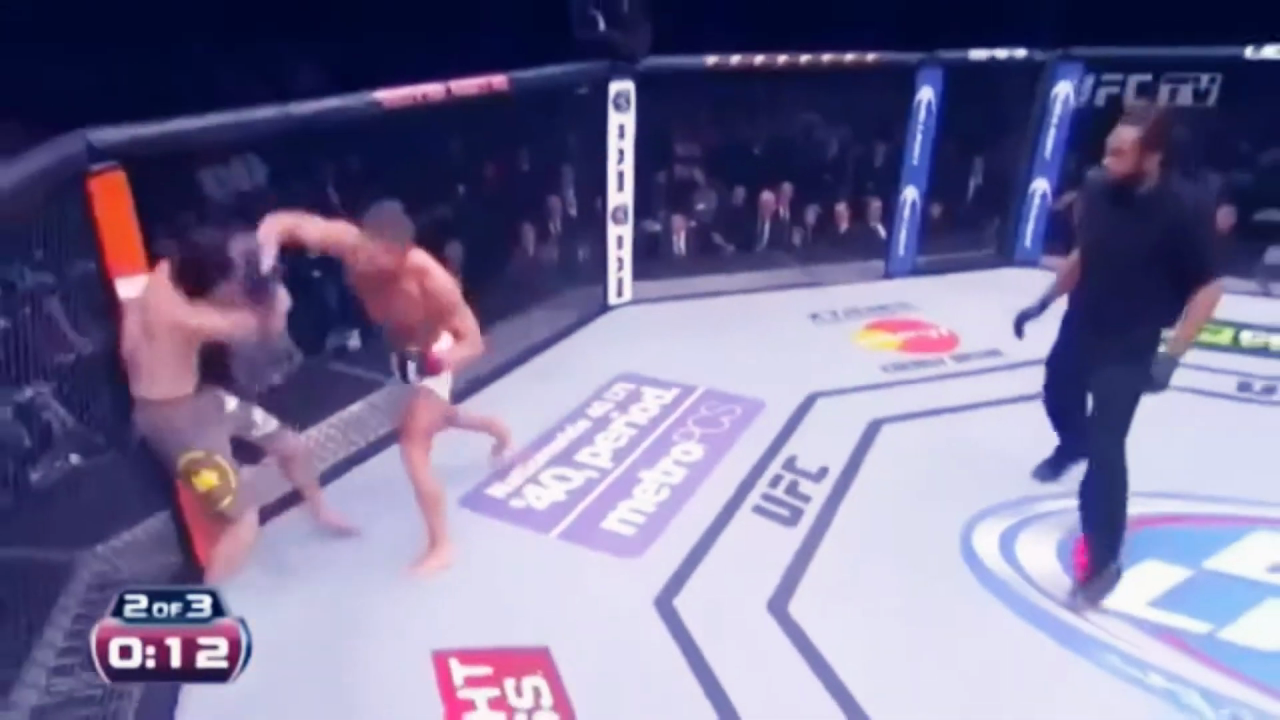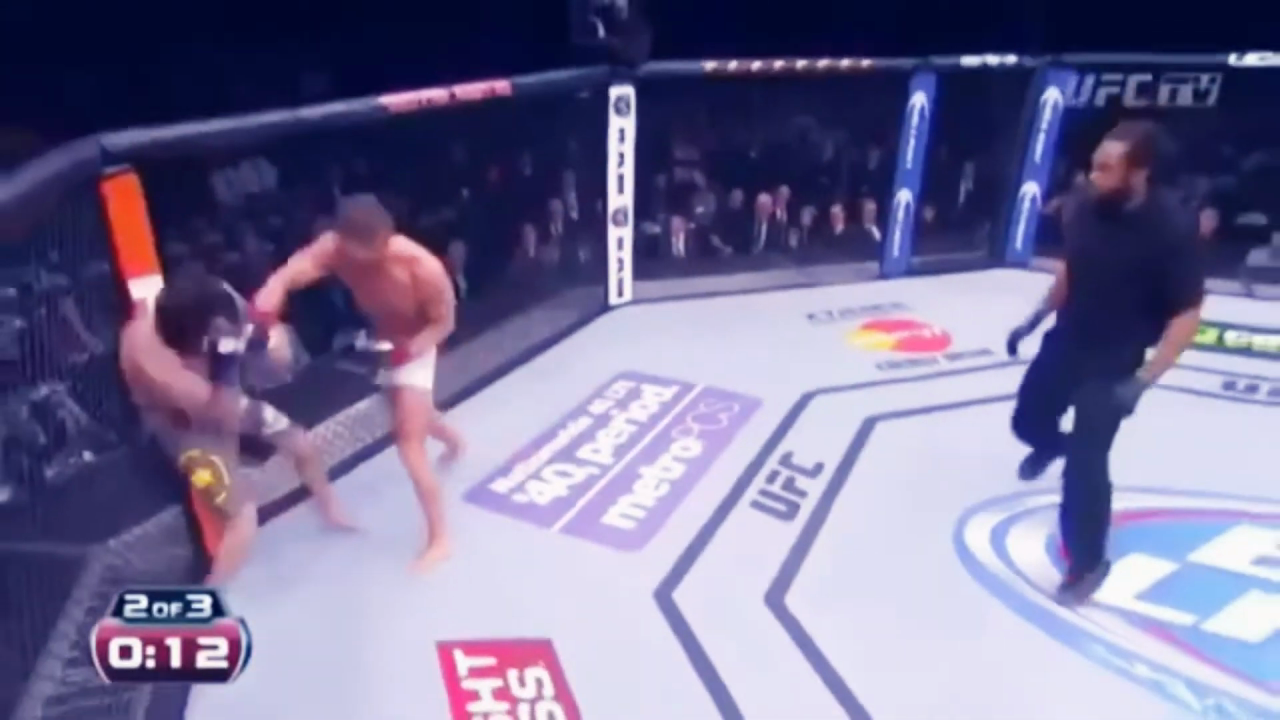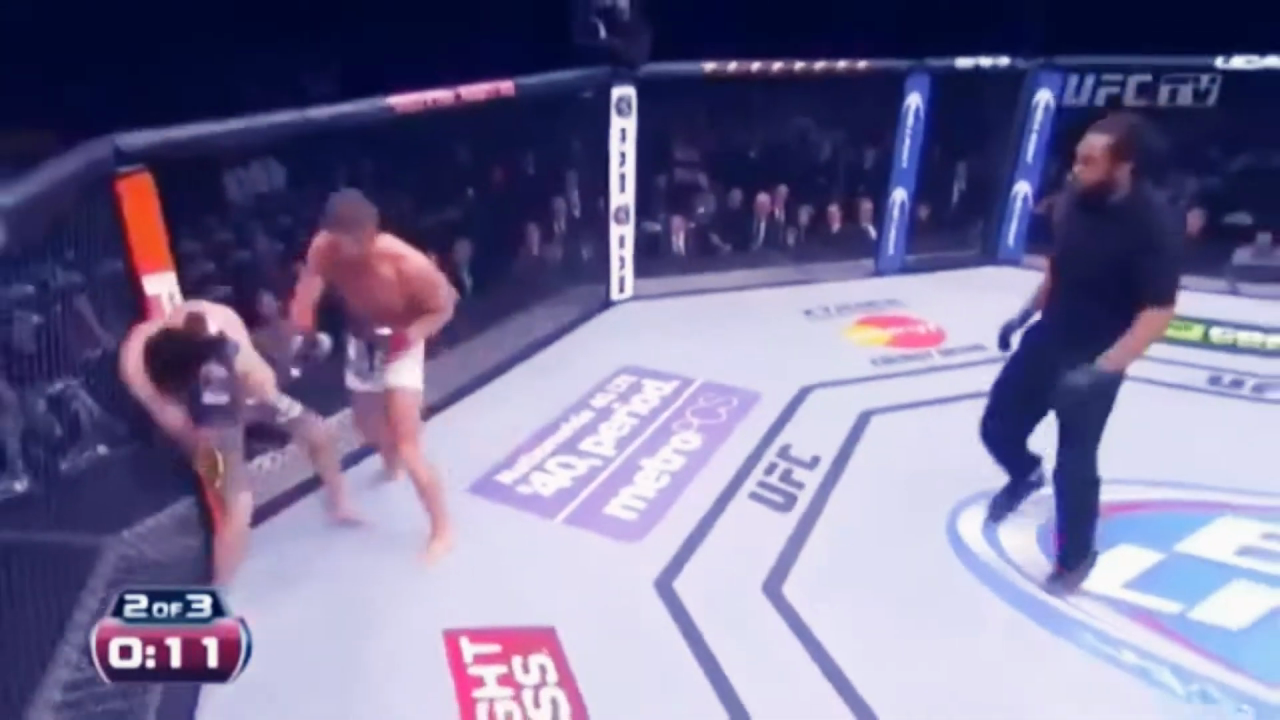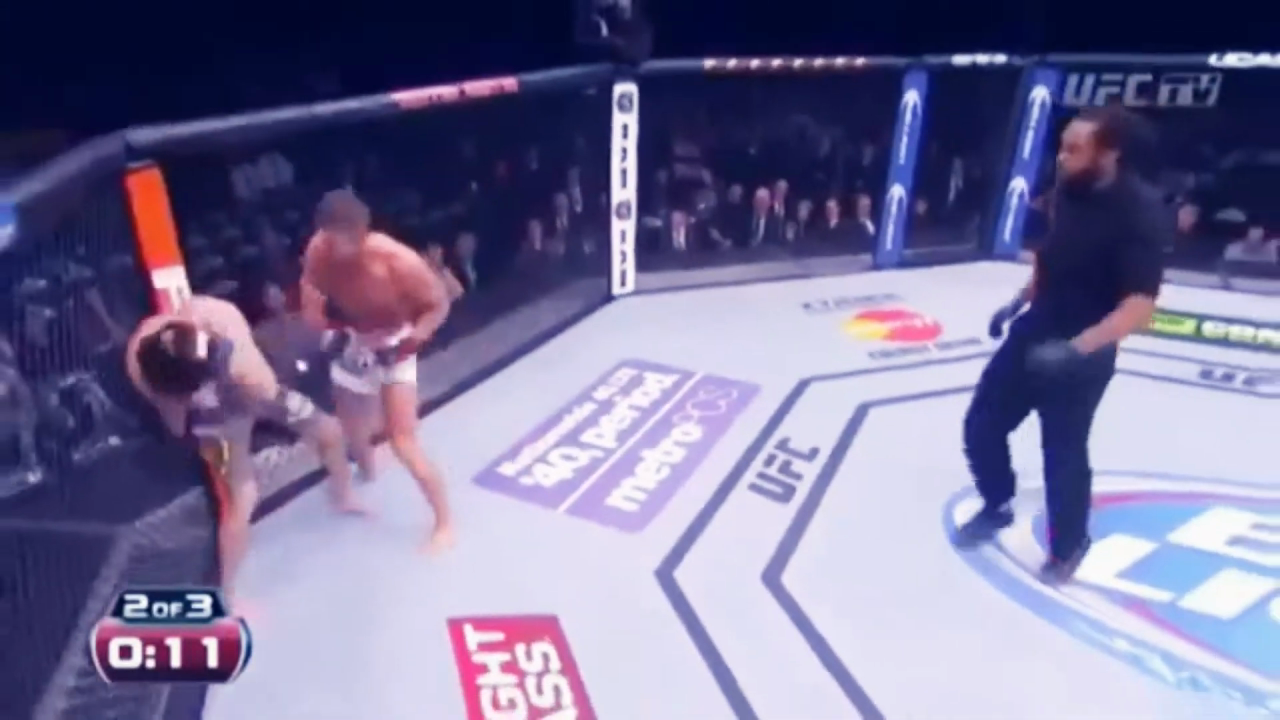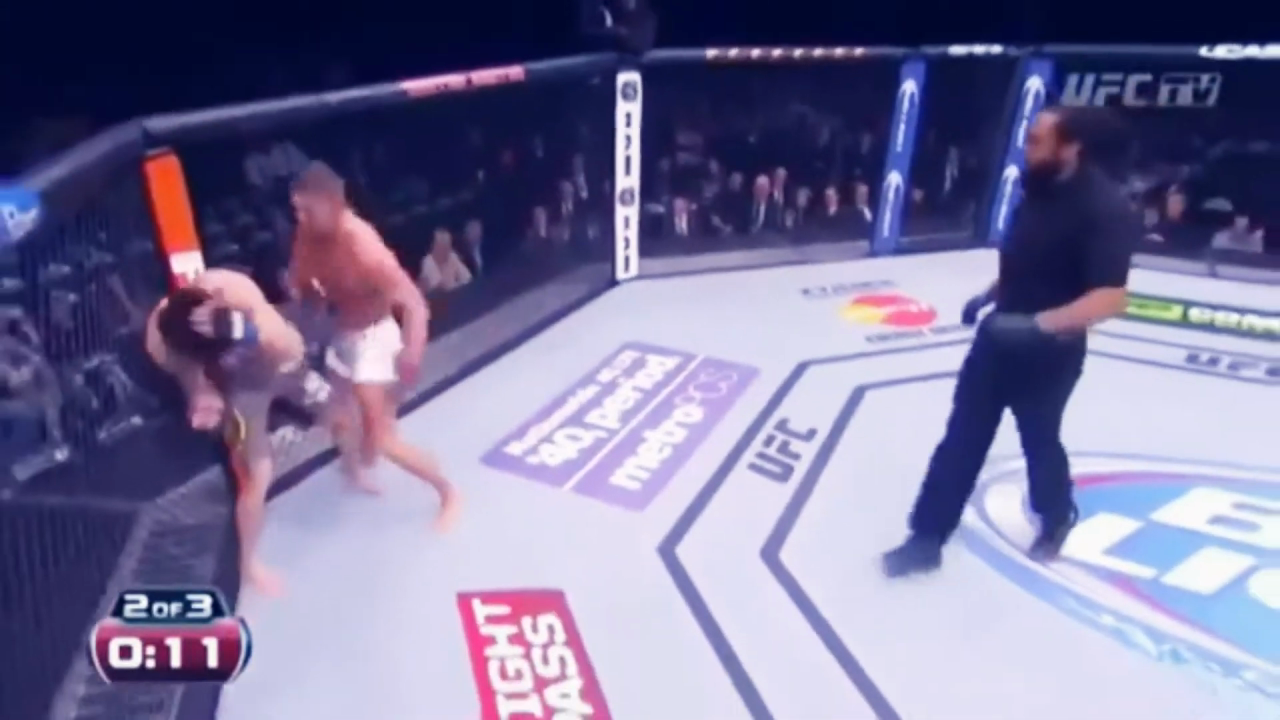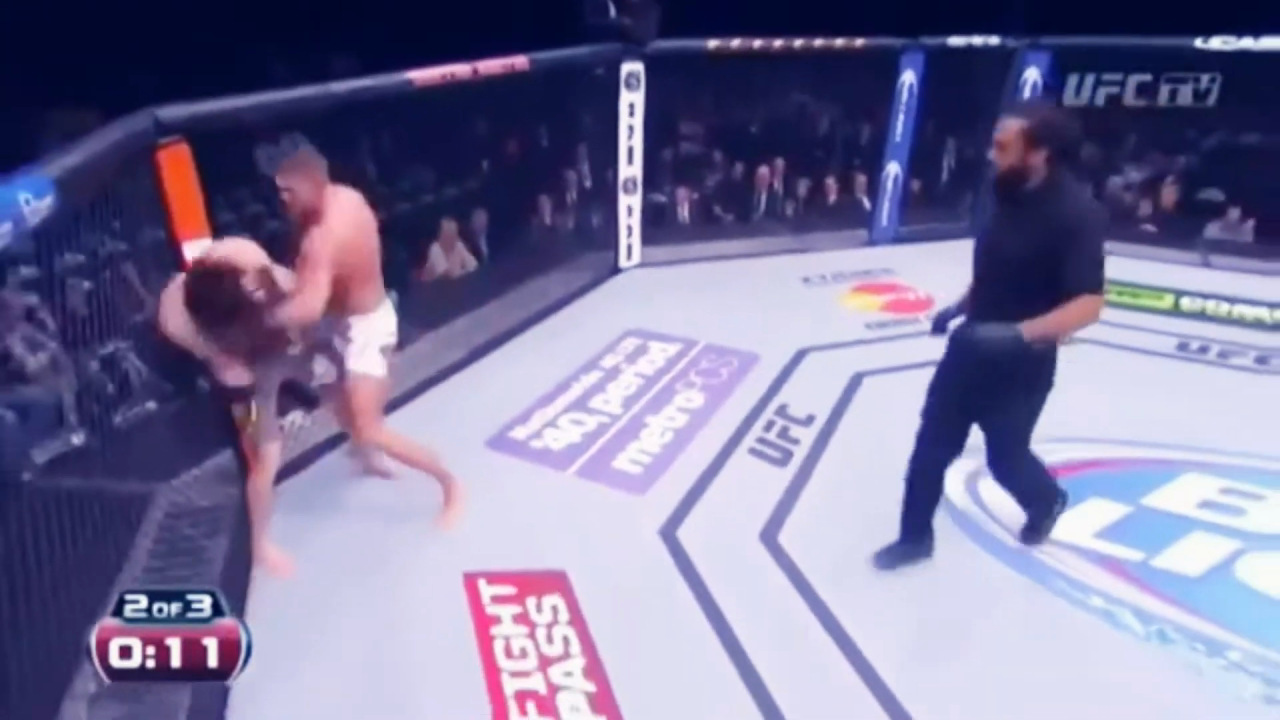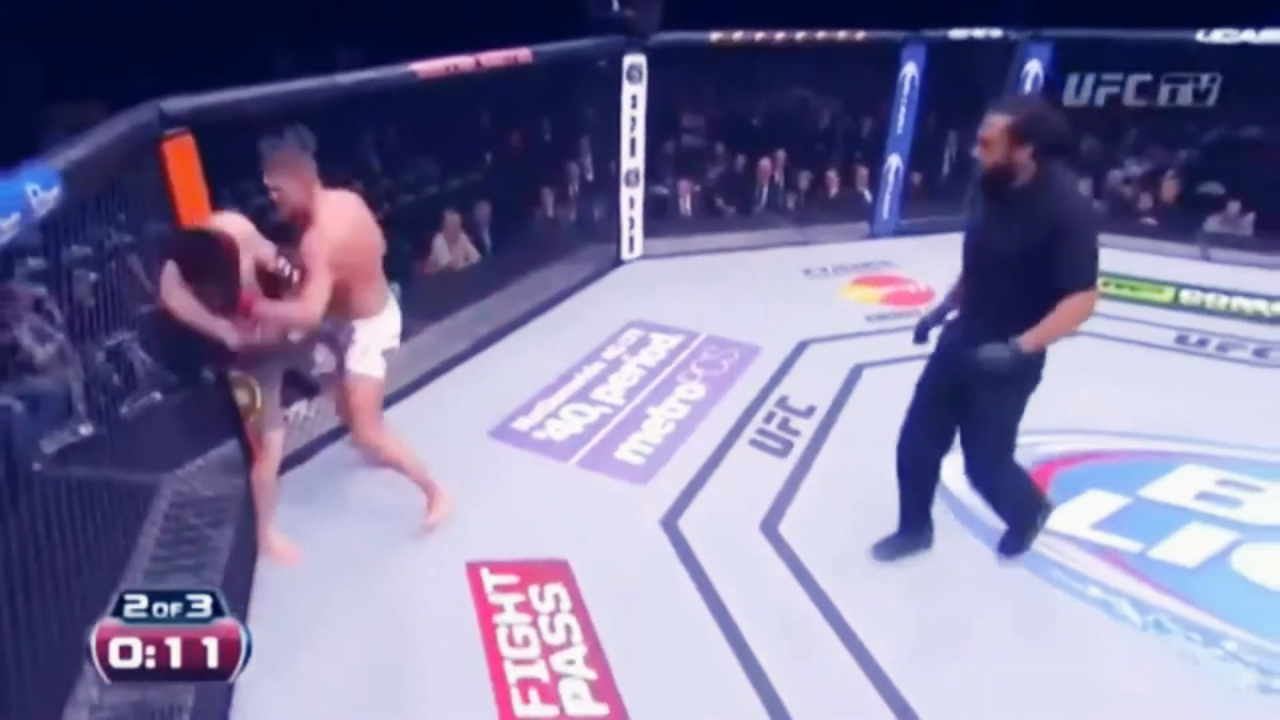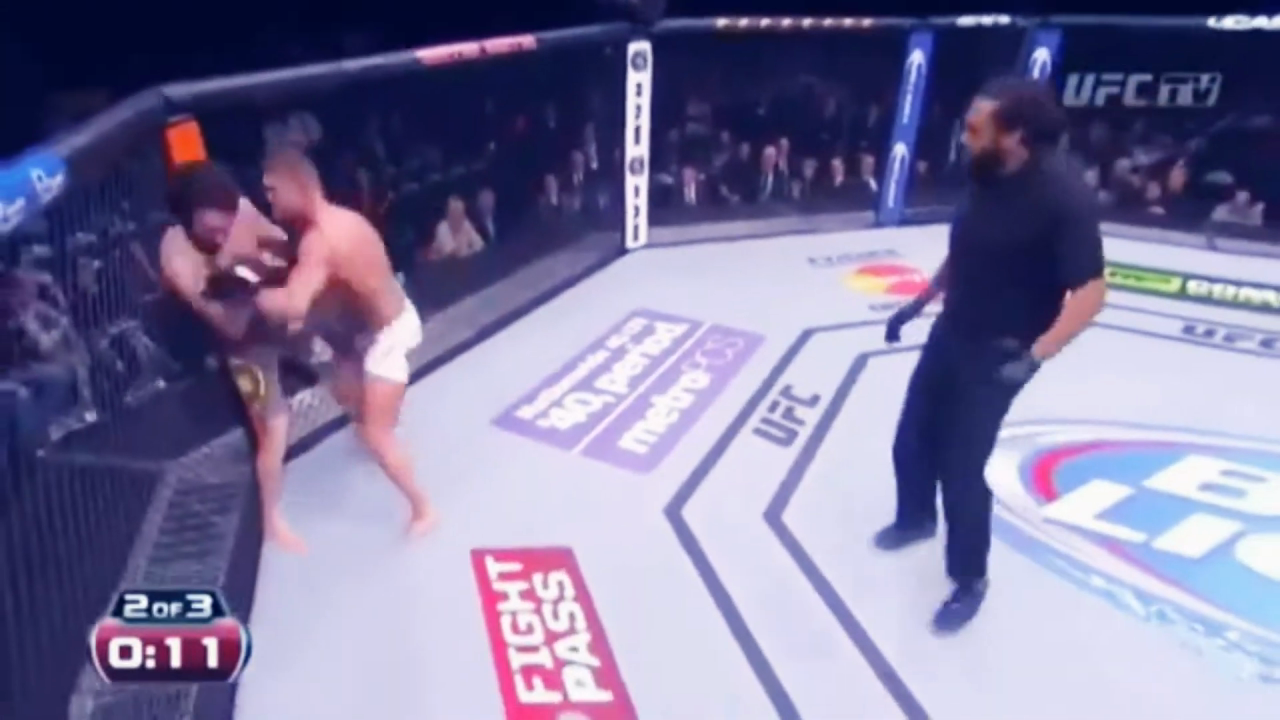
dt=0.1s
person 1, frame 1
left shoulder: (1184, 210)
right shoulder: (1097, 192)
left elbow: (1206, 290)
left wrist: (1171, 355)
right wrist: (1043, 302)
left hip: (1129, 346)
right hip: (1081, 326)
left knee: (1105, 444)
right knee: (1059, 400)
left ankle: (1103, 559)
right ankle: (1073, 445)
person 1, frame 2
left shoulder: (1171, 228)
right shoulder: (1086, 207)
left elbow: (1187, 316)
left wrist: (1144, 379)
right wrist: (1035, 319)
left hip: (1112, 364)
right hip: (1064, 341)
left knee: (1086, 463)
right knee: (1028, 420)
left ankle: (1088, 563)
right ankle: (1051, 446)
person 1, frame 3
left shoulder: (1153, 224)
right shoulder: (1077, 202)
left elbow: (1156, 315)
left wrist: (1102, 370)
right wrist: (1025, 315)
left hip: (1093, 362)
right hip: (1048, 339)
left knee: (1074, 460)
right knee: (997, 426)
left ankle: (1075, 557)
right ankle: (1026, 471)
person 1, frame 4
left shoulder: (1140, 213)
right shoulder: (1069, 192)
left elbow: (1140, 306)
left wrist: (1075, 348)
right wrist: (1016, 304)
left hip: (1080, 354)
right hip: (1035, 331)
left knee: (1064, 454)
right knee: (981, 426)
left ankle: (1069, 545)
right ankle: (994, 508)
person 1, frame 5
left shoulder: (1104, 207)
right shoulder: (1038, 187)
left elbow: (1109, 298)
left wrist: (1035, 324)
right wrist: (989, 295)
left hip: (1049, 350)
right hip: (1003, 334)
left knee: (1039, 444)
right knee: (961, 437)
left ankle: (1057, 519)
right ankle: (927, 538)
person 1, frame 6
left shoulder: (1074, 213)
right shoulder: (1007, 193)
left elbow: (1086, 306)
left wrist: (1019, 334)
right wrist: (960, 305)
left hip: (1022, 360)
right hip: (974, 340)
left knee: (1006, 461)
right knee: (932, 446)
left ankle: (1046, 504)
right ankle: (915, 538)
person 1, frame 7
left shoulder: (1064, 209)
right shoulder: (995, 188)
left elbow: (1081, 300)
left wrist: (1017, 348)
right wrist: (944, 308)
left hip: (1008, 357)
right hip: (962, 339)
left knee: (984, 462)
right knee: (916, 440)
left ankle: (1027, 508)
right ankle: (915, 529)
person 1, frame 8
left shoulder: (1060, 194)
right shoulder: (984, 181)
left elbow: (1090, 291)
left wrist: (1034, 356)
right wrist: (919, 301)
left hip: (1000, 355)
right hip: (952, 340)
left knee: (959, 466)
right knee: (911, 440)
left ankle: (969, 581)
right ankle: (916, 516)
person 2, frame 1
left shoulder: (435, 283)
right shoulder: (353, 246)
left elbow: (473, 342)
right elbow: (295, 224)
left wrist: (435, 363)
right wrist: (271, 231)
left hip: (433, 356)
right hip: (404, 352)
left knee: (413, 449)
right knee: (441, 416)
left ankle: (441, 546)
right ankle: (499, 431)
person 2, frame 2
left shoulder: (423, 269)
right shoulder: (336, 247)
left elbow: (442, 323)
right elbow: (286, 278)
left wrist: (402, 352)
right wrist: (263, 313)
left hip: (411, 351)
right hip: (381, 345)
left knee: (410, 446)
right knee: (412, 413)
left ankle: (439, 539)
right ankle: (453, 439)
person 2, frame 3
left shoulder: (409, 265)
right shoulder: (325, 250)
left elbow: (443, 307)
right elbow: (303, 305)
left wrist: (401, 339)
left hip: (396, 352)
right hip: (360, 345)
left knee: (406, 448)
right knee: (370, 427)
left ankle: (442, 529)
right ankle: (390, 462)
person 2, frame 4
left shoulder: (401, 263)
right shoulder: (319, 250)
left elbow: (439, 306)
right elbow: (312, 310)
left wrist: (414, 340)
right wrist: (340, 329)
left hip: (393, 348)
right hip: (353, 345)
left knee: (403, 442)
right knee: (351, 429)
left ankle: (444, 521)
right ankle: (366, 472)
person 2, frame 5
left shoulder: (364, 252)
right shoulder: (309, 232)
left elbow: (415, 308)
right elbow: (298, 279)
left wrist: (411, 358)
right wrist: (306, 288)
left hip: (372, 339)
right hip: (346, 336)
left knee: (383, 440)
right knee: (339, 419)
left ankle: (448, 494)
right ankle: (358, 468)
person 2, frame 6
left shoulder: (324, 235)
right shoulder: (349, 198)
left elbow: (310, 308)
left wrist: (263, 316)
left hip: (367, 327)
right hip: (351, 320)
left knee: (369, 431)
right knee: (345, 405)
left ankle: (449, 485)
right ankle: (366, 458)
person 2, frame 7
left shoulder: (320, 237)
right shoulder: (347, 201)
left elbow: (309, 314)
left wrist: (251, 306)
left hip: (370, 327)
right hip: (371, 314)
left knee: (367, 431)
right knee: (345, 399)
left ankle: (435, 494)
right ankle: (377, 452)
person 2, frame 8
left shoulder: (321, 239)
right shoulder: (340, 218)
left elbow: (292, 305)
left wrist: (250, 291)
left hip: (389, 333)
right hip: (377, 321)
left knee: (375, 433)
right knee: (345, 387)
left ankle: (423, 510)
person 3, frame 1
left shoulder: (175, 273)
right shoulder: (169, 310)
right elbow: (268, 325)
left hip: (199, 395)
right hip: (169, 416)
left knee: (290, 446)
right knee: (243, 523)
left ankle: (321, 512)
person 3, frame 2
right shoulder: (147, 346)
right elbow: (221, 408)
right wrist: (225, 365)
left hip: (213, 397)
right hip: (180, 419)
left knee: (303, 445)
right knee: (242, 518)
left ankle: (331, 513)
person 3, frame 3
left shoulder: (218, 319)
right shoulder: (136, 364)
left elbow: (267, 391)
right elbow: (193, 435)
left wrist: (232, 361)
right wrist: (205, 411)
left hip: (240, 392)
right hip: (210, 418)
left knee: (318, 434)
right knee: (238, 508)
left ankle: (338, 504)
person 3, frame 4
left shoulder: (218, 317)
right shoulder: (141, 362)
left elbow: (267, 389)
right elbow: (177, 418)
left wrist: (222, 360)
right wrist: (194, 423)
left hip: (244, 391)
right hip: (212, 414)
left knee: (328, 431)
right knee: (243, 498)
left ankle: (345, 498)
right ankle: (226, 593)
person 3, frame 5
left shoulder: (234, 288)
right shoulder: (161, 340)
left elbow: (293, 349)
right elbow: (198, 387)
left wrist: (247, 334)
right wrist: (205, 401)
left hip: (272, 364)
right hip: (237, 387)
right knee: (259, 475)
right ankle: (249, 566)
person 3, frame 6
left shoulder: (241, 254)
right shoulder: (174, 318)
right elbow: (225, 363)
left wrist: (276, 292)
left hip: (281, 340)
right hip: (248, 364)
right knee: (268, 456)
right ankle: (260, 545)
person 3, frame 7
left shoulder: (233, 229)
right shoulder: (176, 293)
left elbow: (276, 262)
right elbow: (240, 340)
left wrist: (283, 273)
left hip: (284, 328)
right hip: (249, 352)
right knee: (270, 444)
right ankle: (267, 535)
person 3, frame 8
left shoulder: (239, 207)
right shoulder: (177, 260)
left elbow: (281, 244)
right elbow: (233, 328)
right hip: (245, 335)
right knee: (275, 429)
right ankle: (272, 519)
